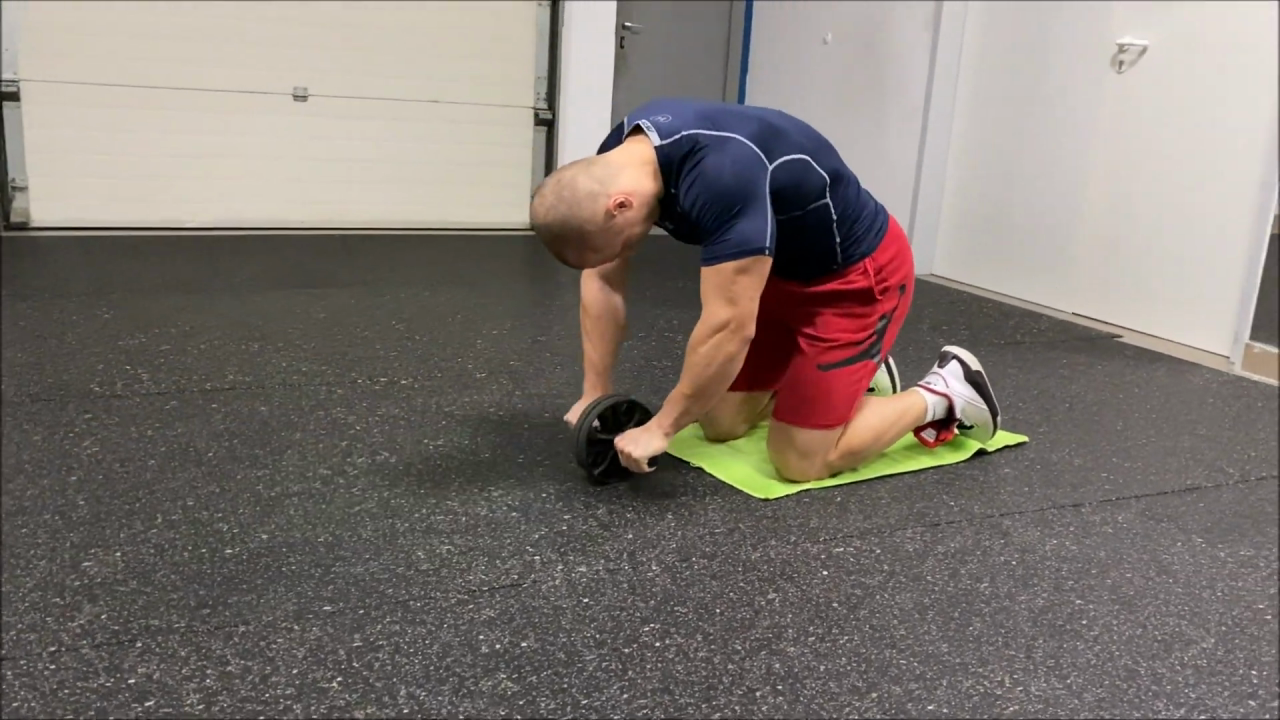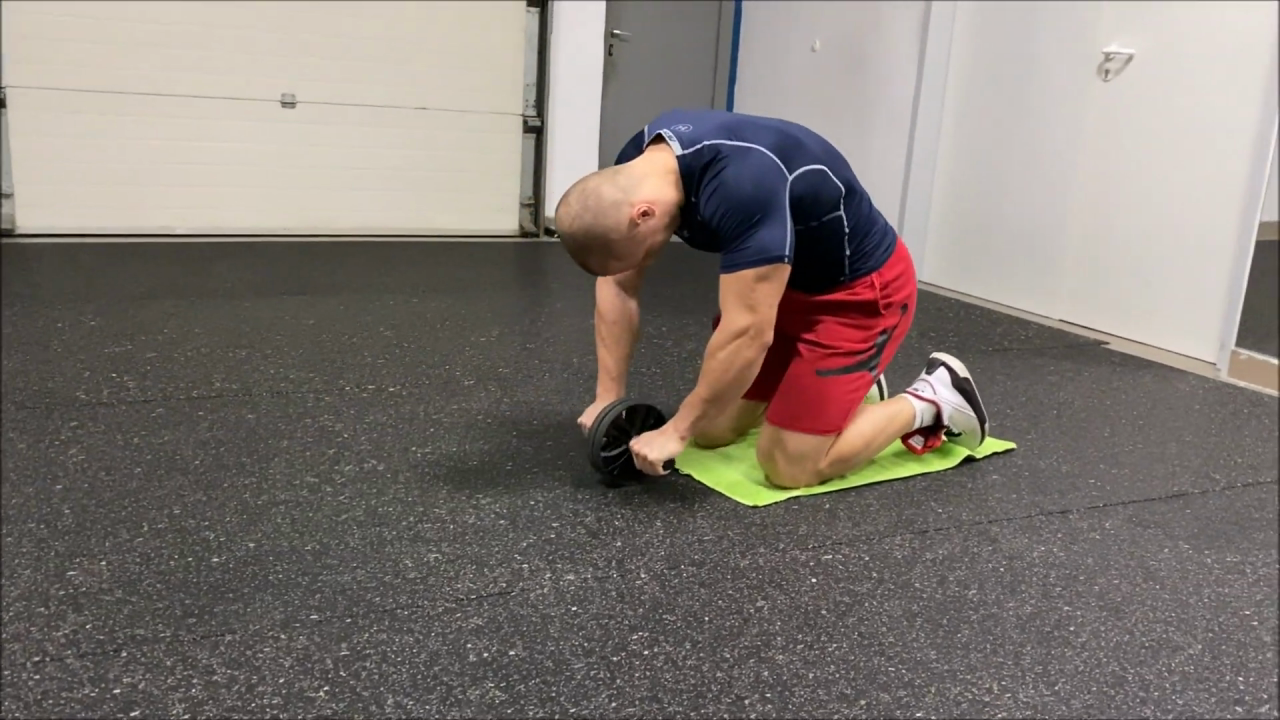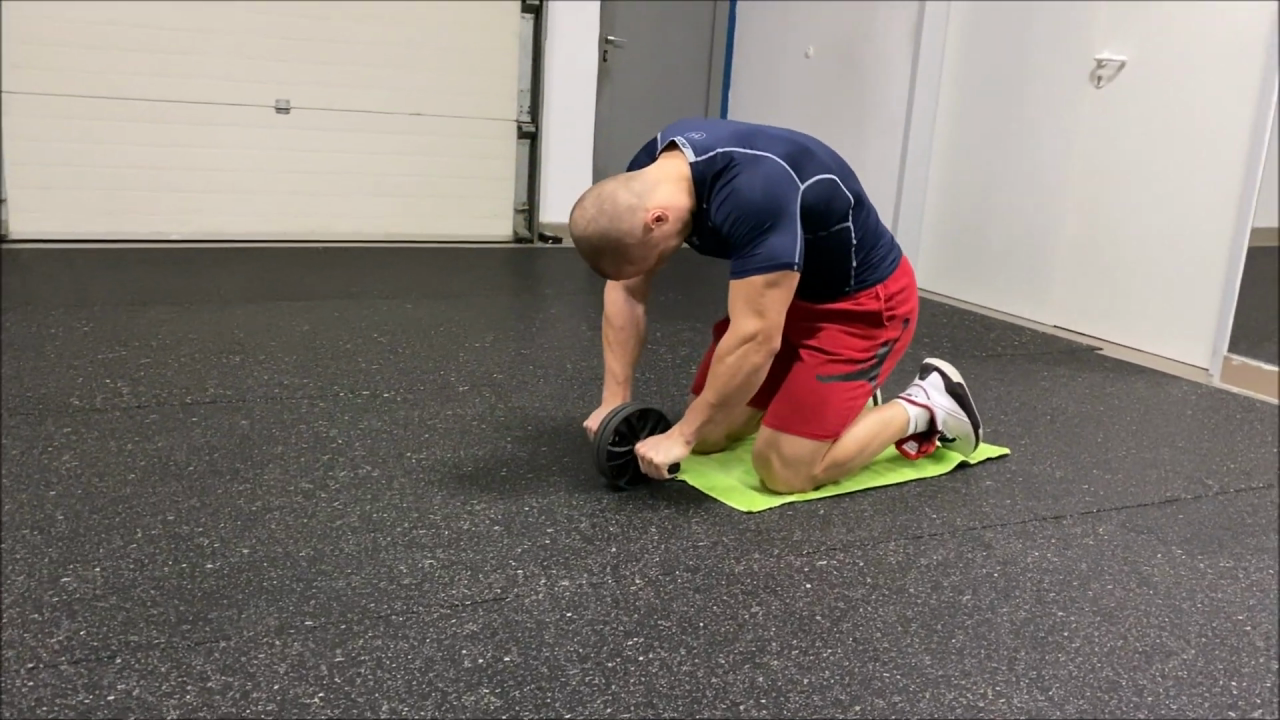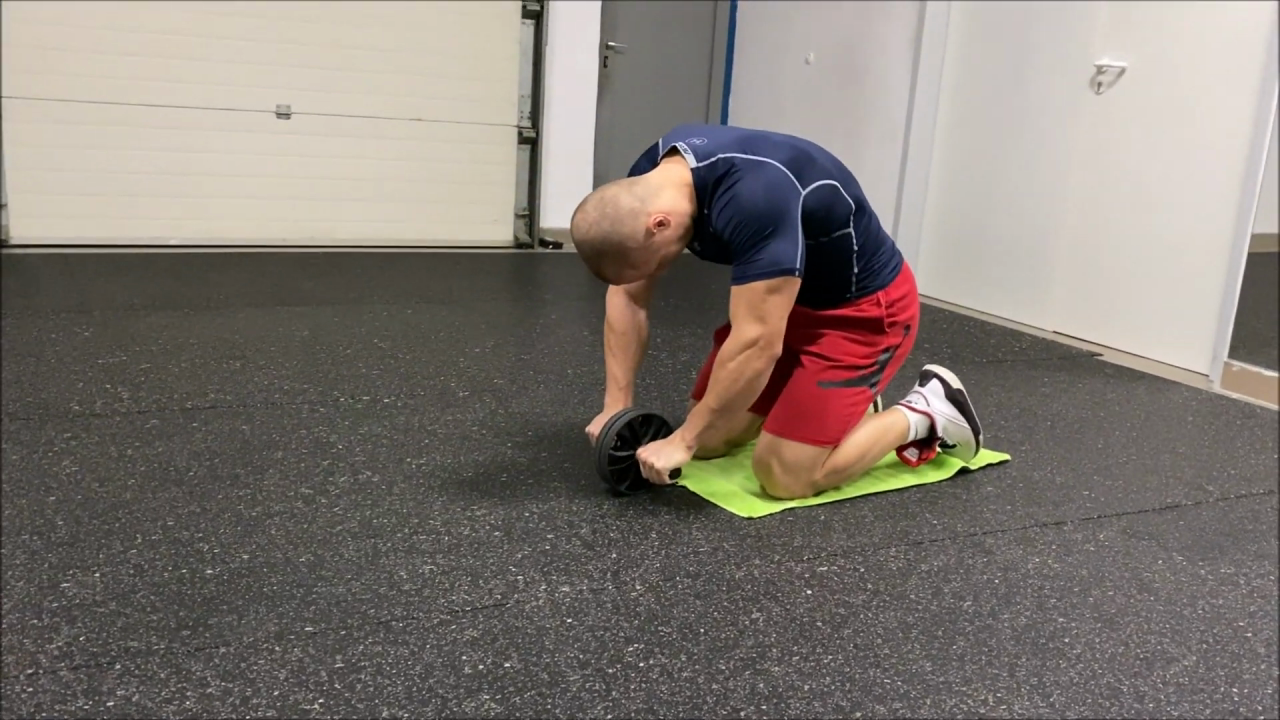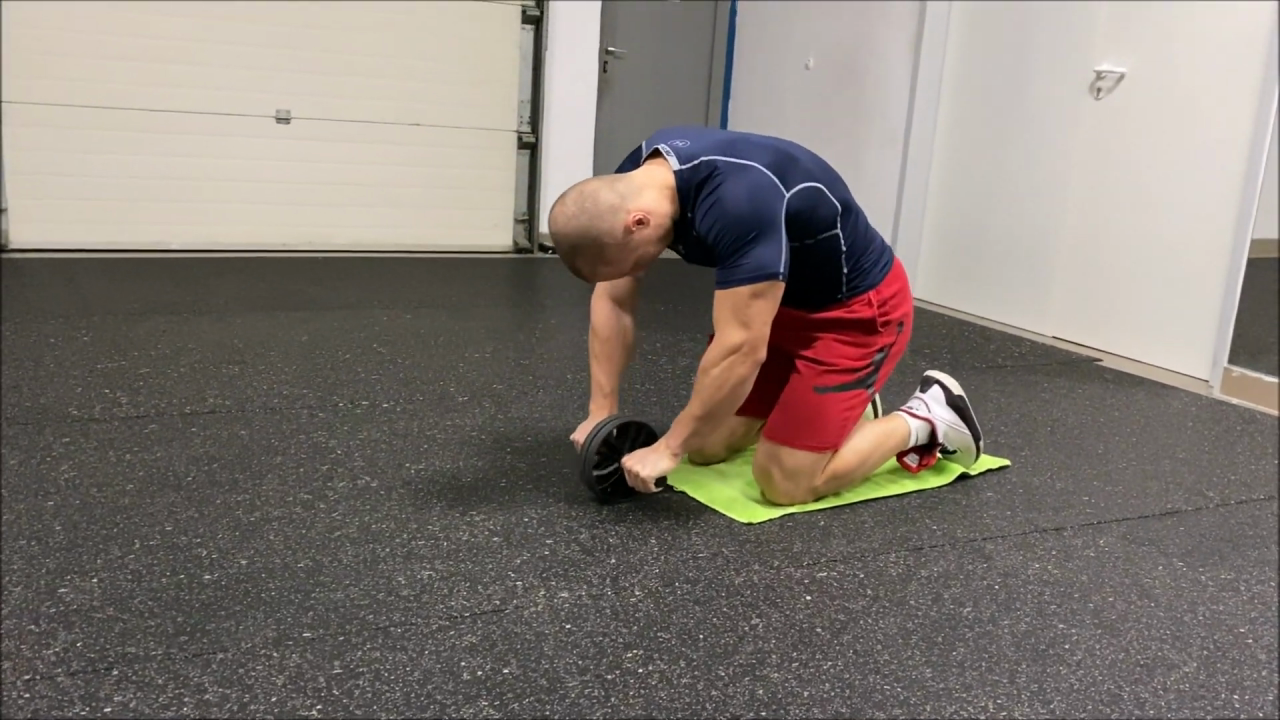
dt=0.2s
person 1, frame 1
left shoulder: (721, 175)
right shoulder: (618, 159)
left elbow: (729, 326)
right elbow: (602, 283)
left wrist: (660, 428)
right wrist: (595, 393)
left hip: (859, 273)
right hip: (783, 267)
left knee: (800, 460)
right knee: (722, 426)
left ankle: (940, 394)
right ankle: (850, 361)
person 1, frame 2
left shoulder: (742, 185)
right shoulder: (635, 169)
left elbow: (747, 333)
right elbow: (617, 289)
left wrist: (675, 432)
right wrist: (608, 397)
left hip: (861, 287)
right hip: (786, 281)
left knee: (789, 465)
right knee: (711, 431)
left ankle: (927, 402)
right ankle: (843, 372)
person 1, frame 3
left shoulder: (754, 192)
right shoulder: (647, 177)
left elbow: (755, 338)
right elbow: (625, 293)
left wrist: (680, 436)
right wrist: (614, 400)
left hip: (863, 300)
right hip: (787, 290)
left knee: (783, 469)
right knee: (709, 436)
left ankle: (922, 407)
right ankle: (839, 382)
person 1, frame 4
left shoulder: (755, 198)
right shoulder: (648, 184)
left elbow: (757, 343)
right elbow: (627, 298)
left wrist: (681, 441)
right wrist: (616, 406)
left hip: (864, 307)
right hip: (786, 298)
left knee: (783, 474)
right knee: (709, 441)
left ankle: (922, 413)
right ankle: (836, 392)
person 1, frame 5
left shoulder: (738, 201)
right shoulder: (630, 184)
left elbow: (741, 349)
right elbow: (611, 303)
left wrist: (667, 449)
right wrist: (601, 412)
left hip: (857, 308)
right hip: (779, 301)
left knee: (784, 481)
right knee: (706, 446)
left ankle: (923, 420)
right ankle: (835, 395)
